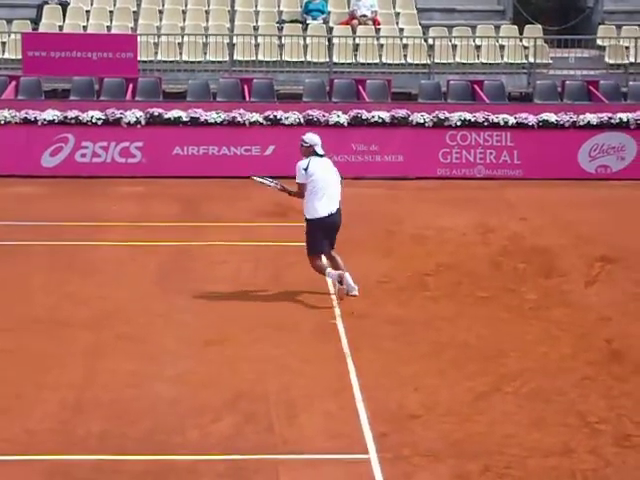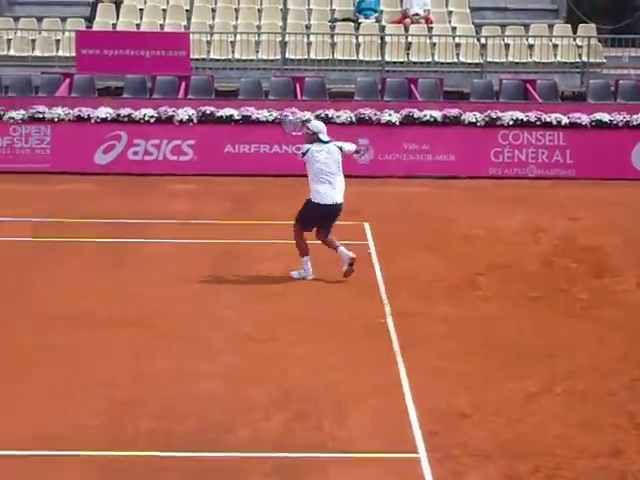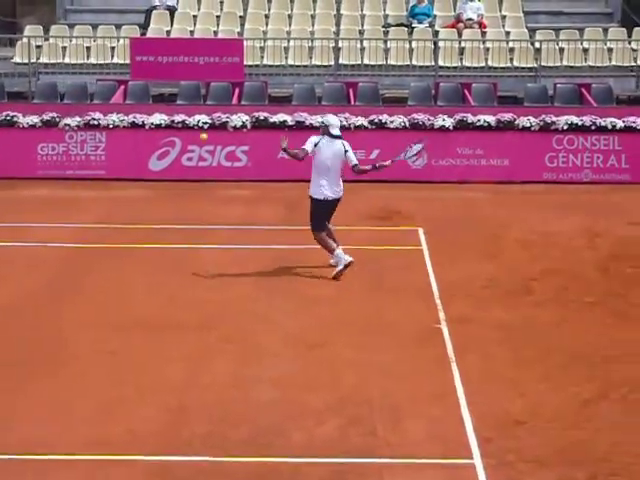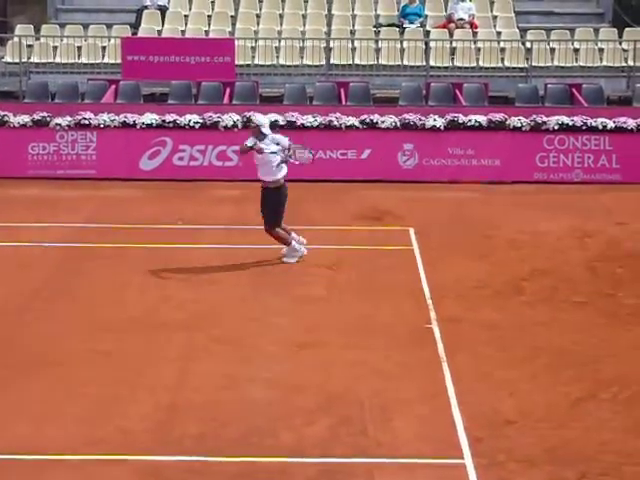
dt=0.4s
person 1, frame 1
left shoulder: (303, 164)
right shoulder: (328, 162)
left elbow: (300, 194)
right elbow: (338, 185)
left wrist: (286, 190)
left hip: (316, 217)
right hip: (335, 214)
left knee: (315, 260)
right knee: (328, 251)
left ankle: (334, 274)
right ankle: (350, 285)
person 1, frame 2
left shoulder: (306, 150)
right shoulder: (336, 146)
right elbow: (357, 149)
left hip: (318, 201)
right hip: (336, 202)
left knee: (298, 230)
right knee: (322, 235)
left ankle: (305, 269)
right ankle: (346, 254)
person 1, frame 3
left shoulder: (316, 140)
right shoulder: (344, 146)
left elbow: (300, 156)
right elbow: (356, 169)
left wrist: (285, 149)
right wrist: (375, 166)
left hip: (319, 194)
right hip: (335, 194)
left knee: (318, 233)
right knee: (323, 225)
left ankle: (341, 258)
right ankle: (339, 255)
person 1, frame 4
left shoulder: (276, 139)
right shoulder: (252, 140)
left elbow: (290, 147)
right elbow: (242, 150)
left wrist: (286, 158)
right wrist: (254, 147)
left hip: (277, 189)
right hip: (265, 188)
left knee: (270, 229)
right knee: (272, 225)
left ankle: (297, 249)
right ankle: (294, 239)
